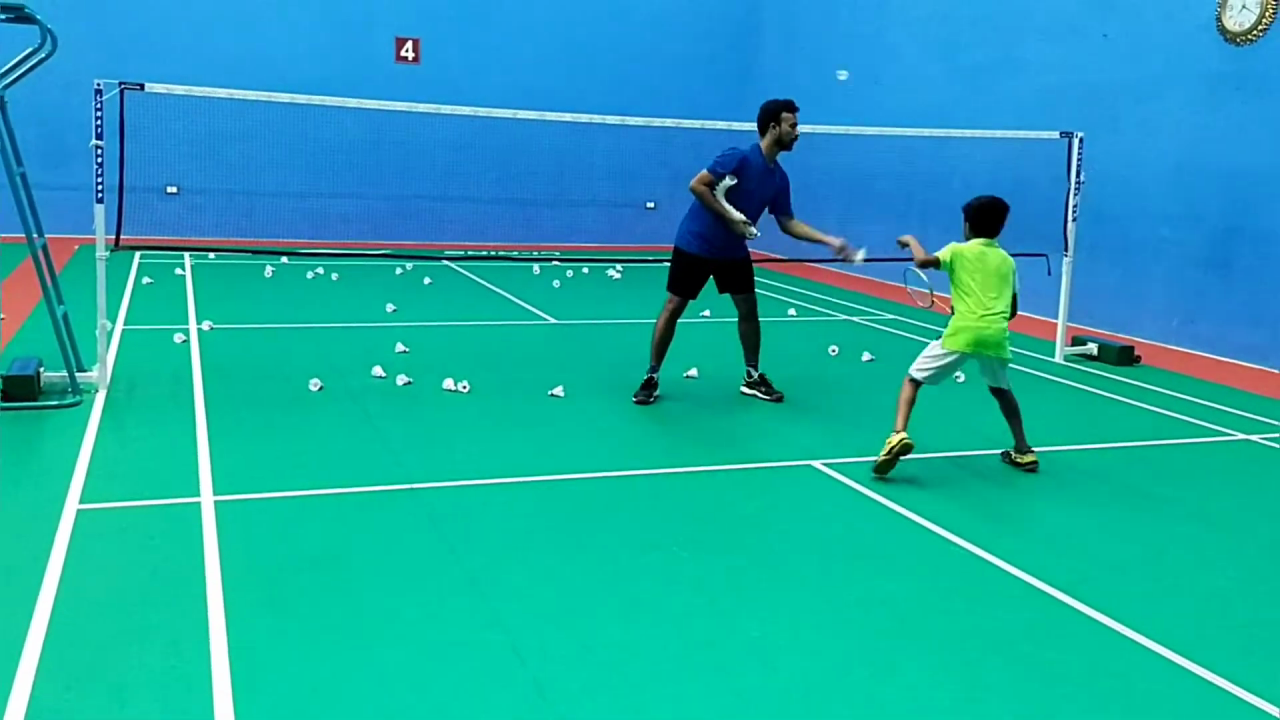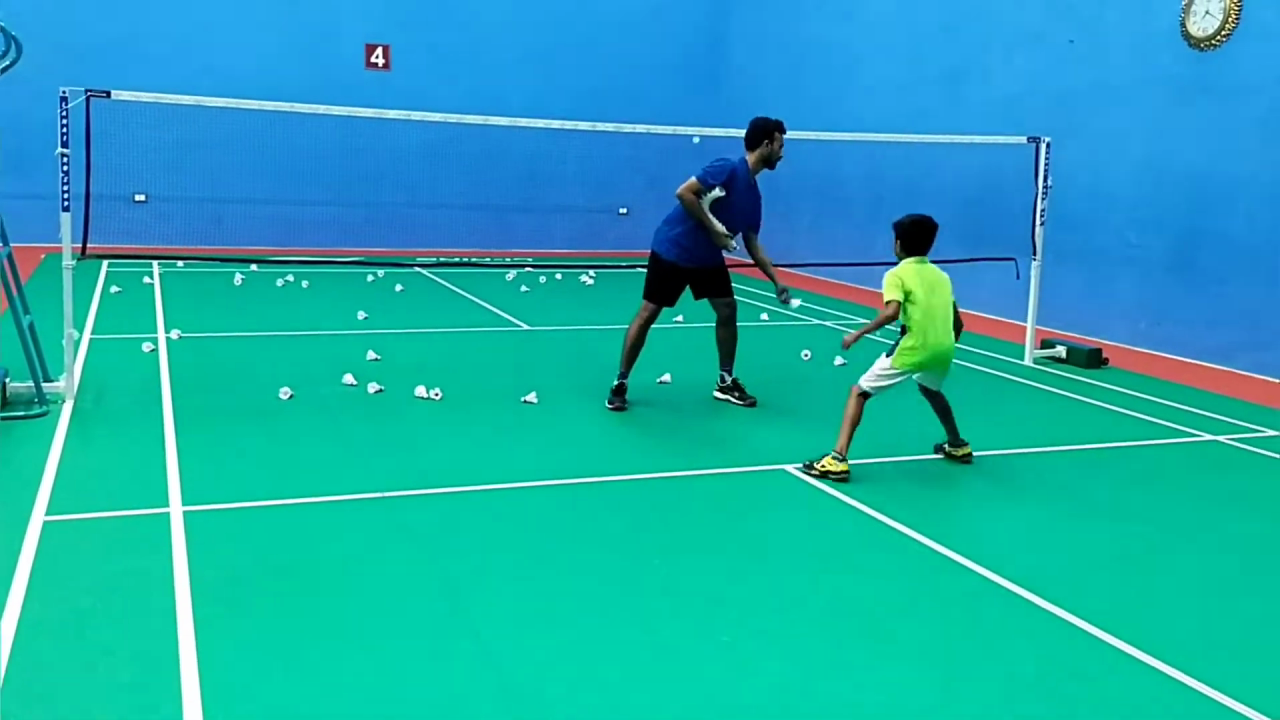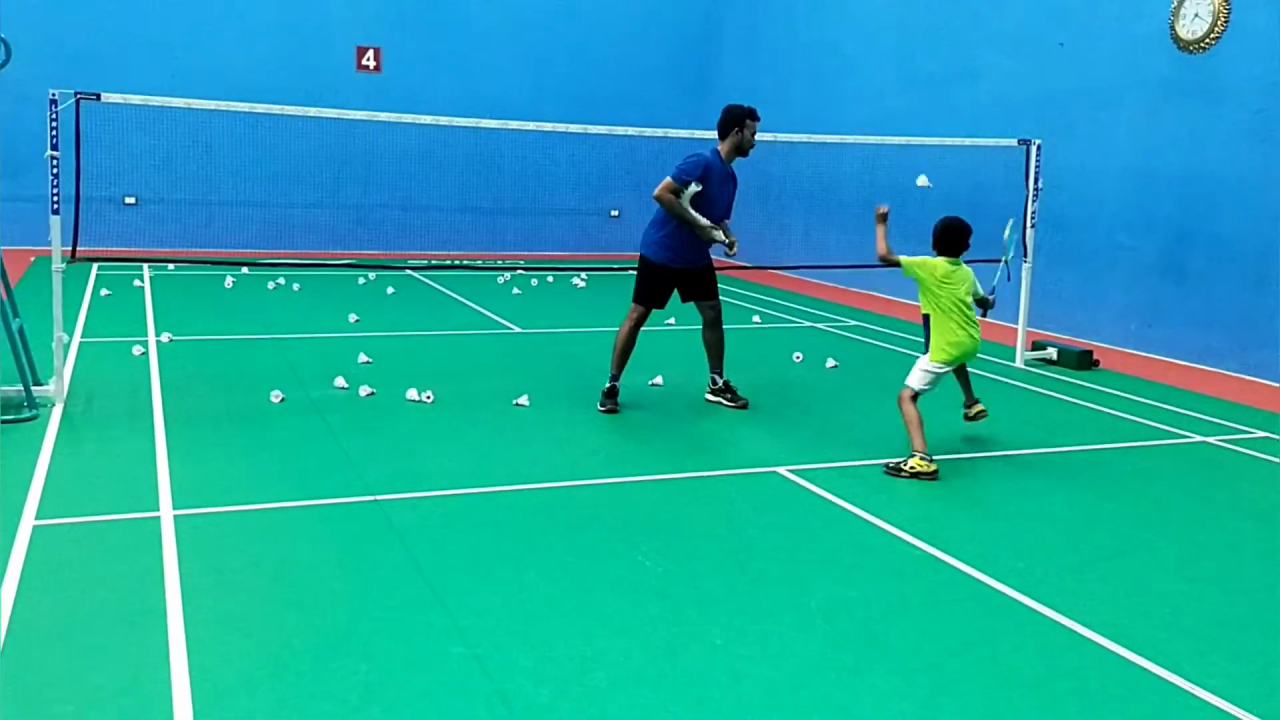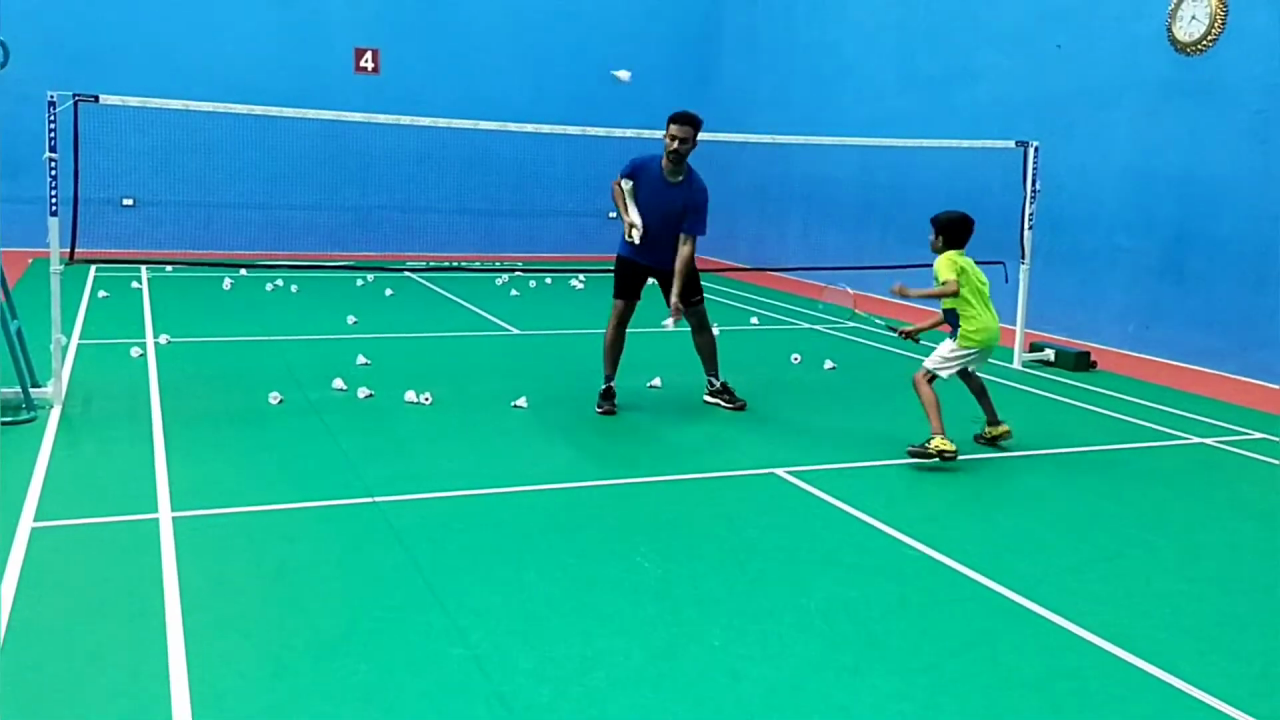
dt=0.5s
person 1, frame 1
left shoulder: (778, 177)
right shoulder: (739, 157)
left elbow: (788, 223)
right elbow: (697, 186)
left wrist: (828, 241)
right wrist: (729, 218)
left hip: (734, 250)
right hip: (695, 243)
left knee: (748, 308)
right knee: (673, 307)
left ankle: (752, 377)
right ankle: (651, 377)
person 1, frame 2
left shoulder: (753, 193)
right shoulder: (727, 169)
left elbow: (751, 242)
right elbow: (684, 193)
left wrist: (776, 280)
right wrist: (713, 229)
left hip: (707, 257)
right hip: (671, 250)
left knee: (727, 310)
right knee: (647, 315)
left ankle: (726, 381)
right ankle: (620, 382)
person 1, frame 3
left shoulder: (730, 178)
right shoulder: (702, 163)
right elbow: (661, 193)
left wrist: (728, 238)
right wrist: (696, 223)
left hip: (696, 258)
right hip: (660, 253)
left knee: (713, 314)
right knee: (637, 316)
left ankle: (717, 384)
right ankle: (612, 386)
person 1, frame 4
left shoulder: (696, 190)
right shoulder: (639, 165)
left elbow: (687, 243)
right elbow: (618, 186)
left wrist: (676, 291)
right wrist: (626, 216)
left hip: (674, 258)
right hip: (633, 253)
left knee: (698, 319)
right knee: (619, 315)
left ankle: (714, 386)
right ankle: (608, 387)
person 2, frame 1
left shoulder: (958, 251)
right shoulder: (1008, 262)
left elbow: (923, 261)
right elbow: (1011, 311)
left wrist: (911, 240)
left hip: (962, 334)
right hip: (996, 336)
left knee: (912, 380)
right knee: (1000, 388)
left ankle: (899, 434)
right ankle: (1023, 453)
person 2, frame 2
left shoulder: (896, 275)
right shoulder: (941, 277)
left elbow: (892, 313)
right elbow: (958, 323)
left wrist: (858, 334)
left hip: (915, 350)
right hip: (945, 351)
left knee: (859, 392)
right knee: (929, 388)
left ankle: (838, 459)
right ankle: (958, 445)
person 2, frame 3
left shoulder: (925, 267)
right shoulder: (967, 273)
left elbow: (884, 256)
right elbow: (985, 303)
left wrist: (881, 223)
right wrist: (990, 300)
left hip: (944, 347)
right hip: (971, 342)
left knee: (906, 397)
left ankle: (921, 460)
right ankle: (972, 405)
person 2, frame 4
left shoulder: (944, 262)
right shoulder: (964, 263)
left elbow: (952, 290)
left wrist: (912, 293)
right wrist: (918, 328)
left hip: (971, 333)
right hip: (986, 331)
left knee: (922, 377)
right knee: (966, 372)
left ankle: (939, 441)
right ankle: (995, 427)
